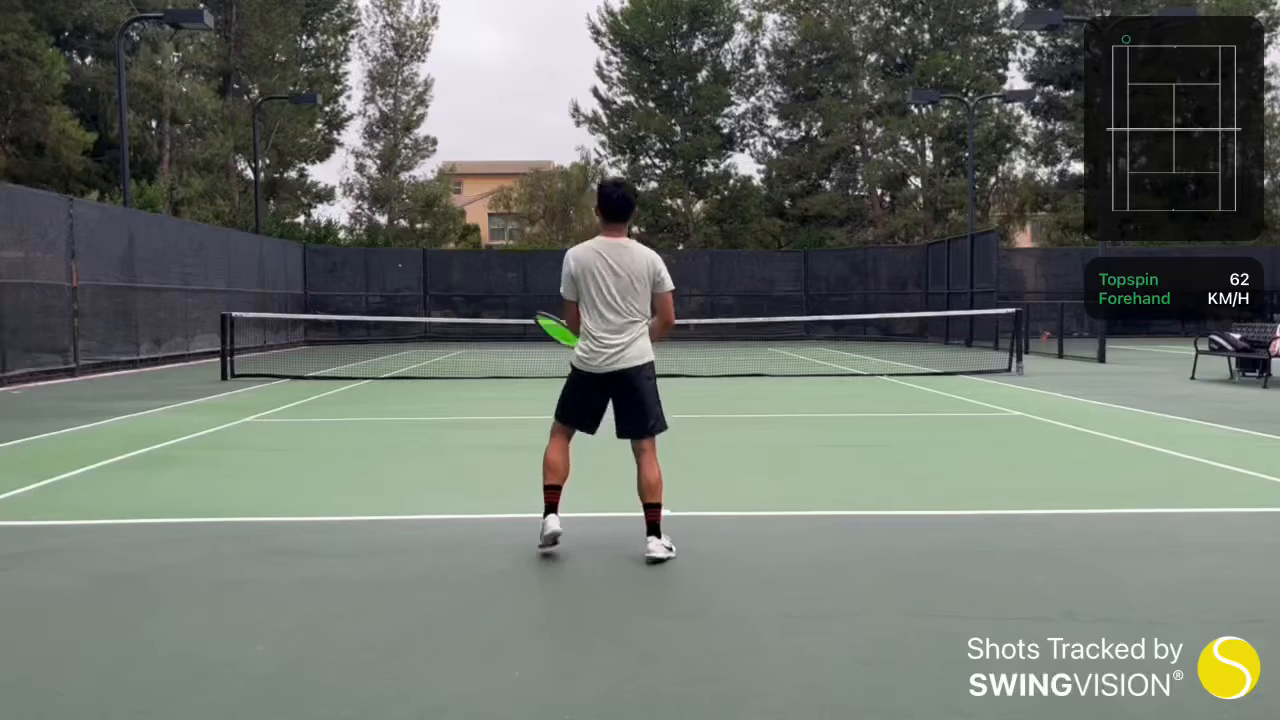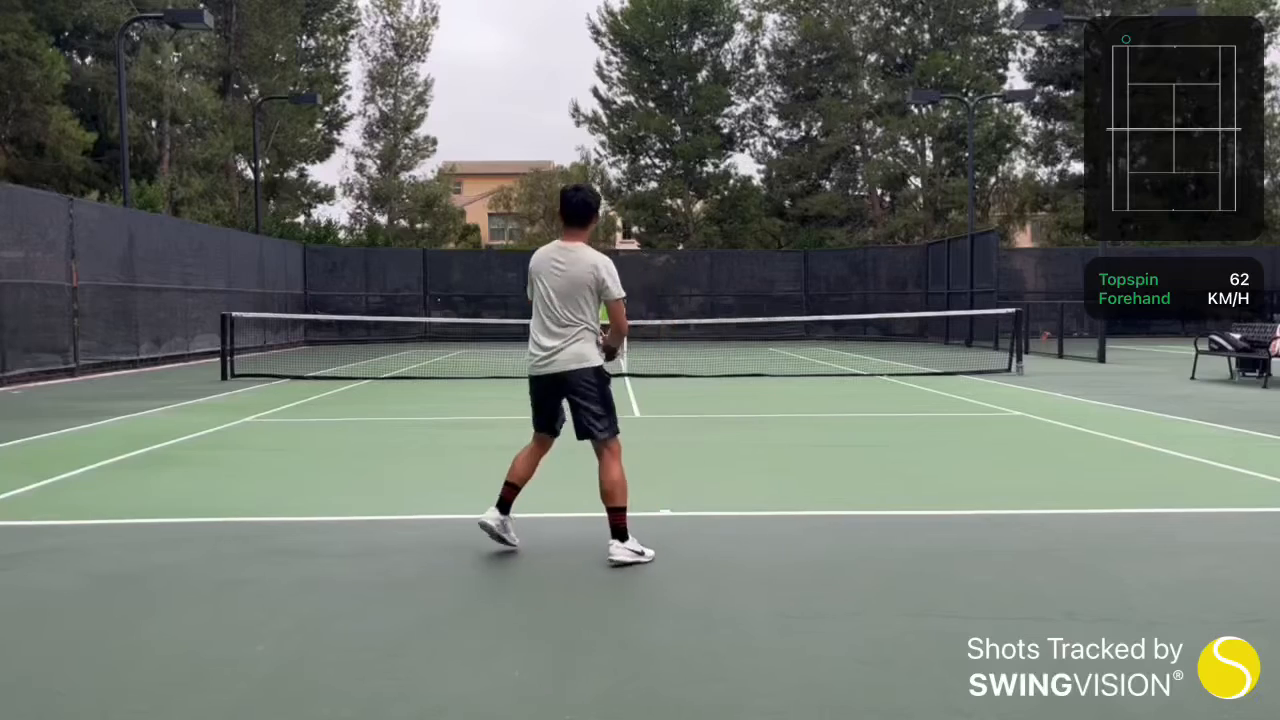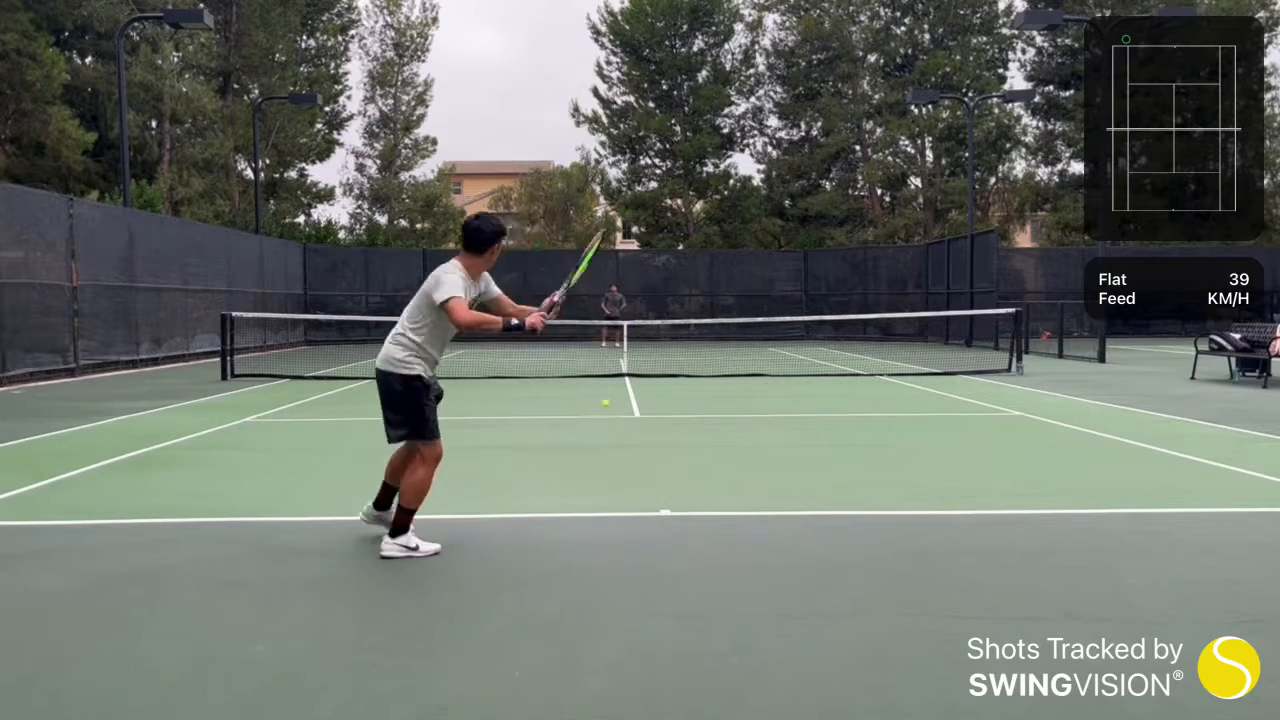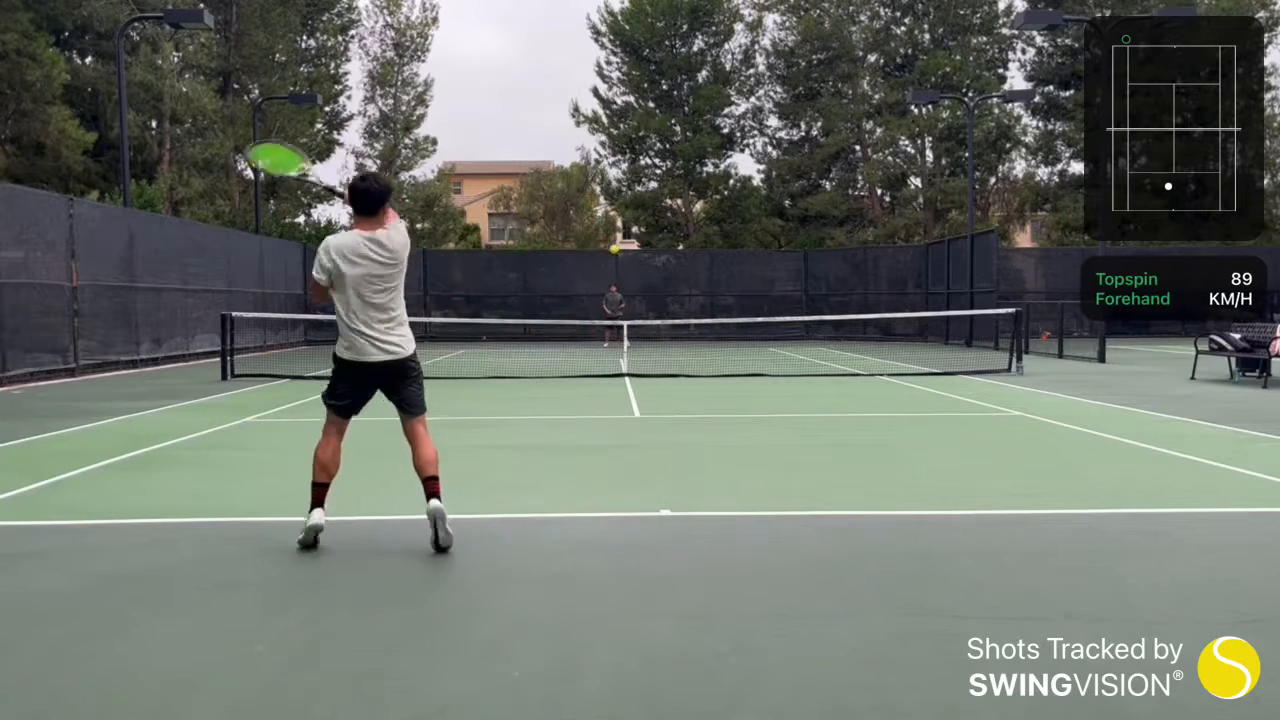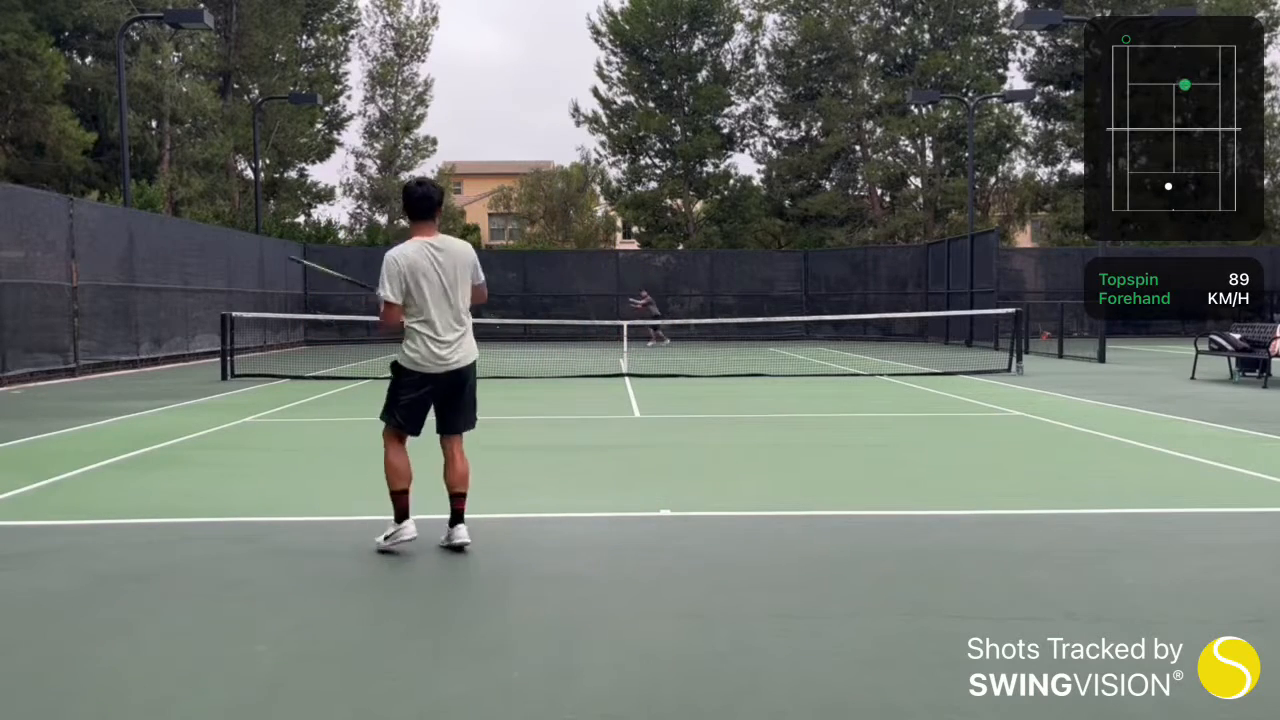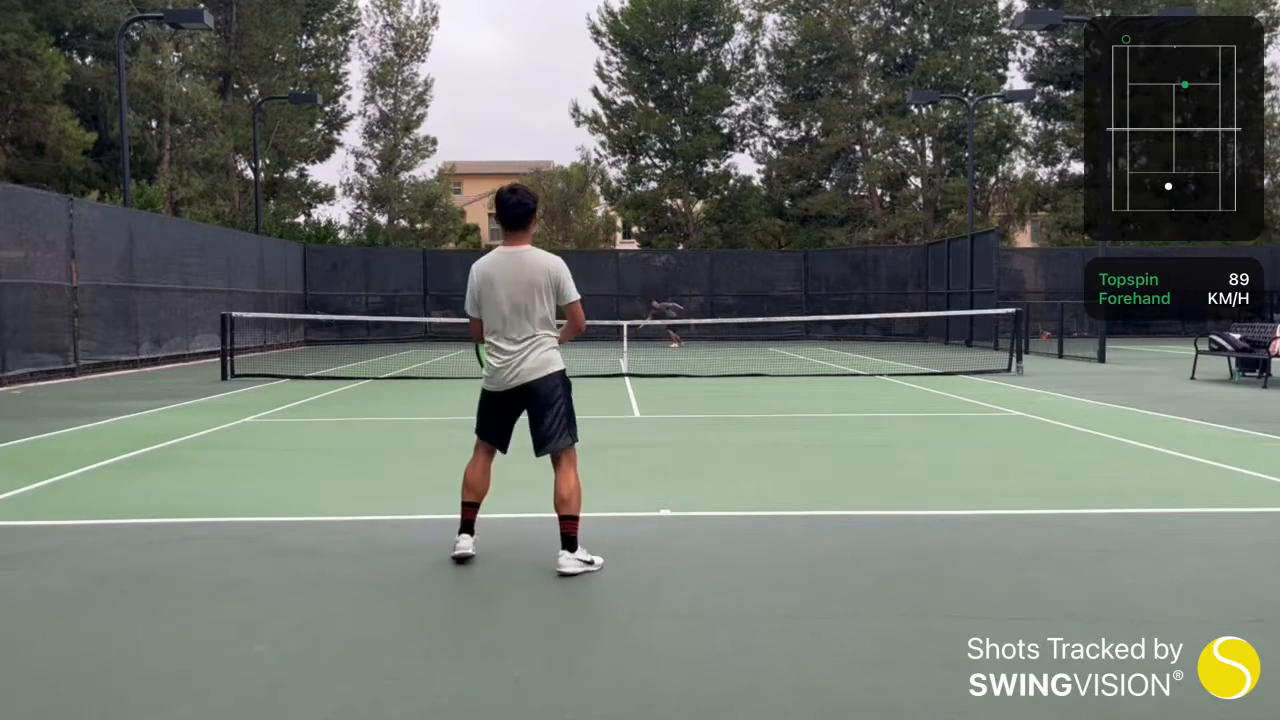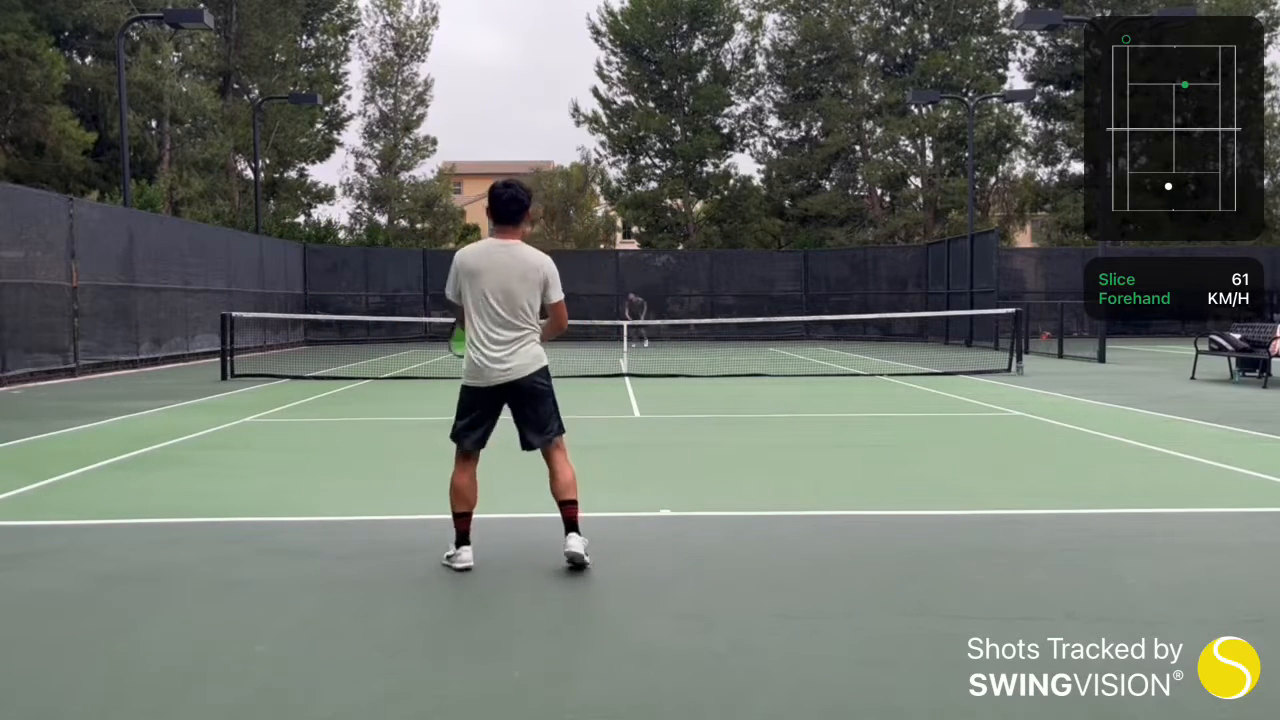
dt=0.7s
person 1, frame 1
left shoulder: (576, 256)
right shoulder: (650, 259)
left elbow: (573, 320)
right elbow: (667, 319)
left hip: (589, 364)
right hip: (636, 363)
left knee: (560, 434)
right knee: (646, 451)
left ankle: (551, 517)
right ankle: (655, 539)
person 1, frame 2
left shoulder: (537, 259)
right shoulder: (600, 263)
right elbow: (619, 326)
right wrist: (609, 347)
left hip: (541, 366)
right hip: (582, 366)
left knee: (541, 441)
right knee: (609, 450)
left ankle: (500, 513)
right ankle: (620, 541)
person 1, frame 3
left shoulder: (479, 278)
right shoulder: (450, 278)
left elbow: (510, 309)
right elbow: (463, 319)
left wrist: (537, 312)
right wrist: (518, 324)
left hip: (407, 368)
right hip: (402, 369)
left knee: (417, 446)
right knee: (428, 453)
left ankle: (380, 507)
right ankle: (396, 537)
person 1, frame 4
left shoulder: (333, 246)
right shoulder: (397, 237)
left elbow: (319, 295)
right elbow: (391, 216)
right wrist: (382, 207)
left hip: (354, 355)
right hip: (399, 354)
left knee: (333, 430)
right knee: (417, 430)
left ankle: (317, 512)
right ankle: (434, 501)
person 1, frame 5
left shoulder: (397, 257)
right shoulder: (464, 250)
left elbow: (390, 321)
right elbow: (479, 298)
left hip: (417, 365)
right hip: (462, 361)
left knee: (394, 438)
right knee: (453, 445)
left ankle: (402, 523)
right ankle: (457, 525)
person 1, frame 6
left shoulder: (479, 269)
right shoulder: (552, 265)
left elbow: (477, 332)
right elbow: (578, 324)
left hip: (499, 377)
right hip: (545, 374)
left knee: (483, 452)
right knee: (565, 460)
left ankle: (465, 536)
right ankle: (570, 551)
person 1, frame 7
left shoulder: (464, 257)
right shoulder: (542, 263)
left elbow: (463, 317)
right elbow: (559, 324)
left hip: (479, 374)
right hip: (530, 370)
left knee: (465, 458)
right knee: (556, 452)
left ankle: (462, 547)
right ankle: (573, 535)
